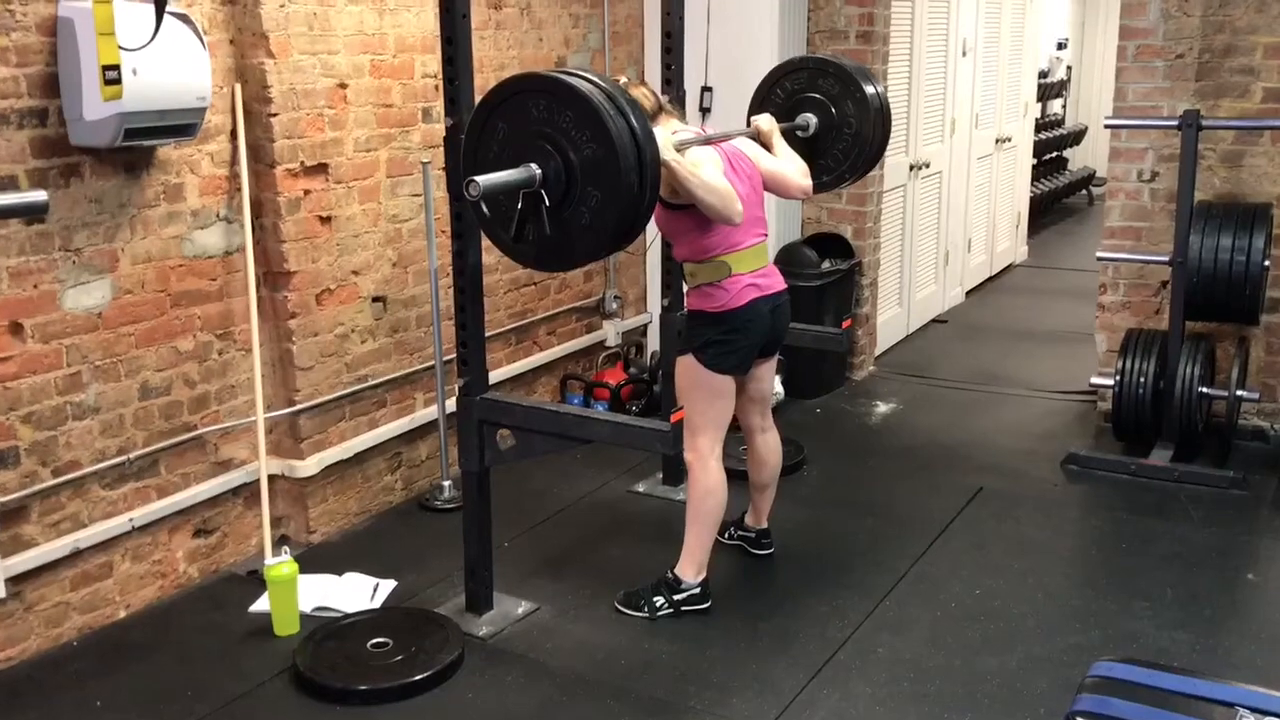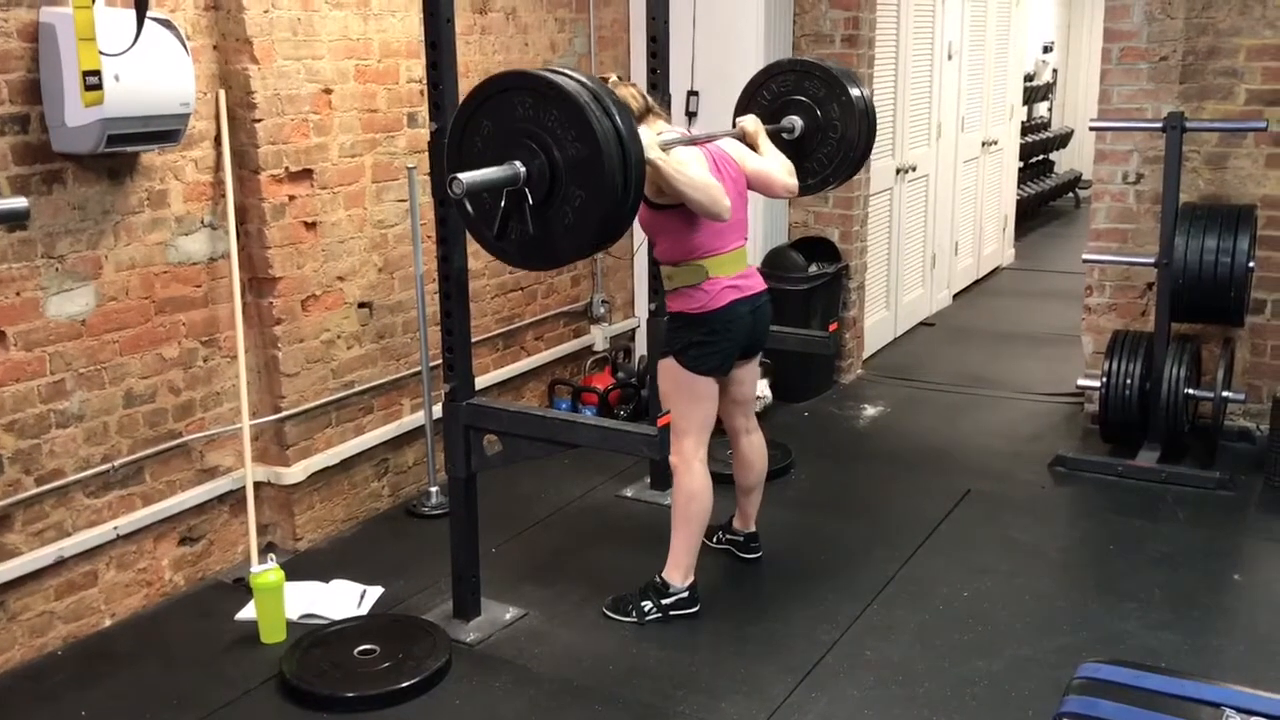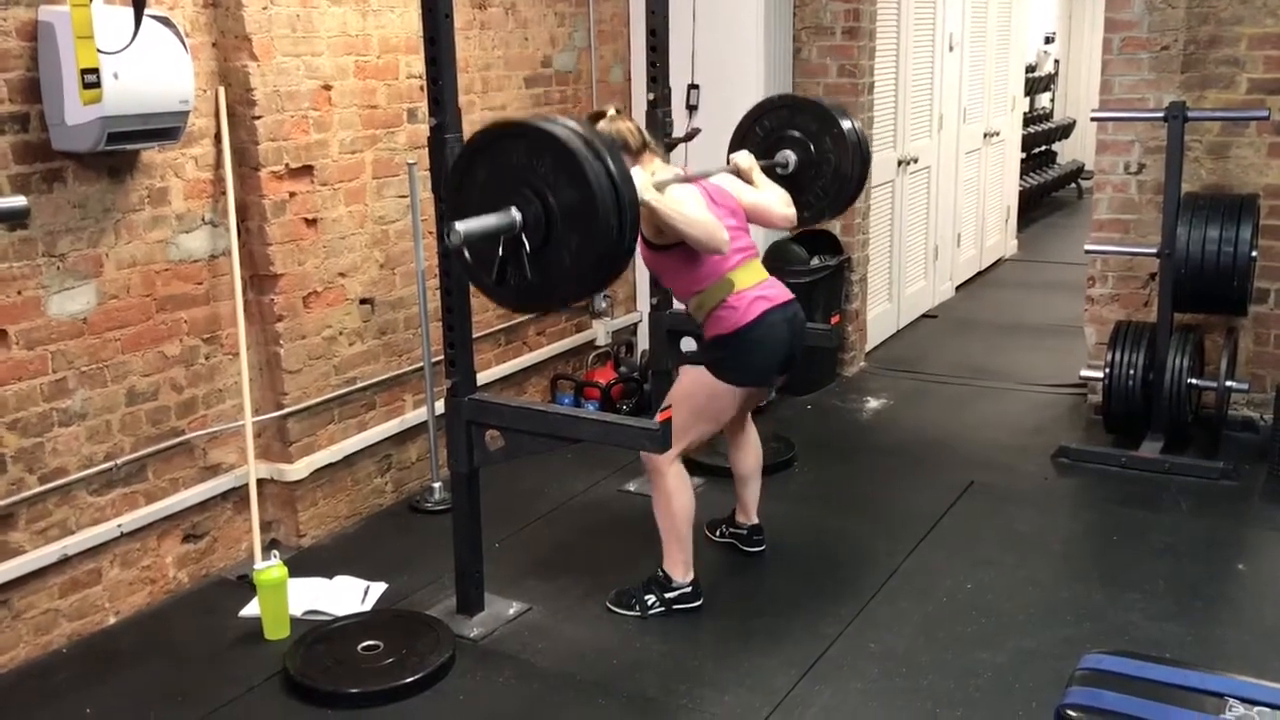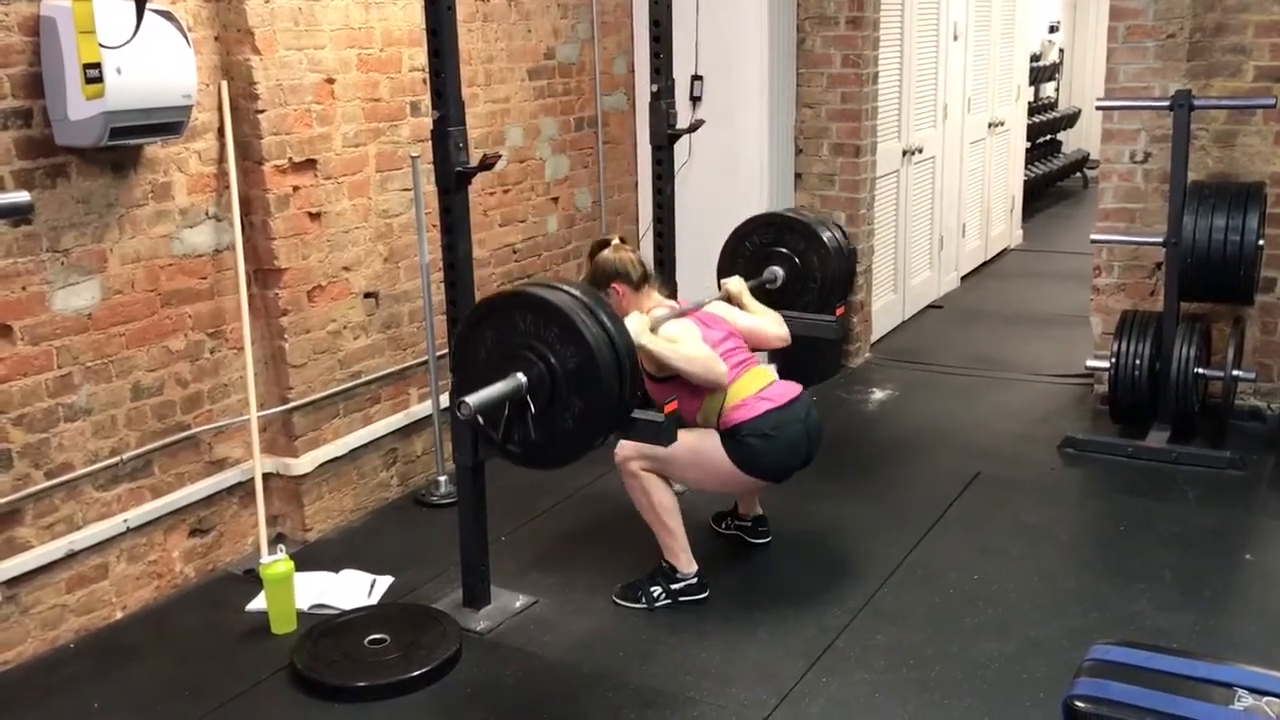
dt=1s
person 1, frame 1
left shoulder: (681, 159)
right shoulder: (736, 144)
left elbow: (730, 209)
right elbow: (801, 184)
left wrist: (667, 158)
right wrist: (773, 136)
left hip: (724, 312)
right hip: (770, 299)
left knee: (702, 449)
right knee: (758, 422)
left ankle: (688, 583)
right ankle: (756, 527)
person 1, frame 2
left shoulder: (663, 164)
right shoulder: (720, 144)
left elbow: (717, 205)
right elbow: (787, 183)
left wrist: (653, 157)
right wrist: (758, 136)
left hip: (704, 316)
right hip: (751, 302)
left knee: (687, 452)
right knee: (743, 424)
left ankle: (676, 587)
right ankle: (744, 530)
person 1, frame 3
left shoulder: (663, 200)
right shoulder: (715, 180)
left elbow: (716, 240)
right elbow: (787, 214)
left wrist: (648, 199)
right wrist: (752, 171)
left hip: (744, 335)
right hip: (784, 318)
left knee: (661, 452)
right knee: (735, 417)
left ankle: (677, 583)
right ankle: (746, 524)
person 1, frame 4
left shoulder: (658, 330)
right shoulder: (705, 308)
left elbow: (716, 374)
right elbow: (780, 335)
left wrist: (643, 341)
right wrist: (742, 296)
left hip: (770, 440)
right hip: (802, 418)
left knee: (633, 456)
left ankle: (682, 575)
right ankle: (750, 518)
